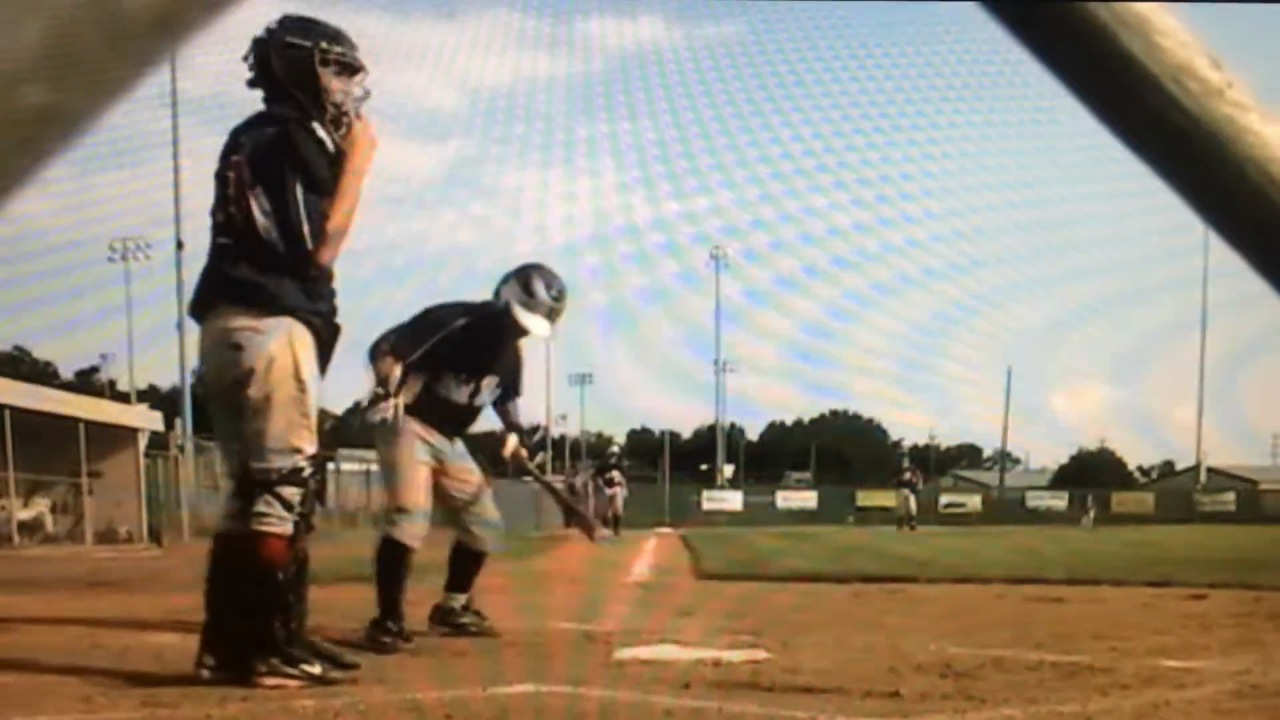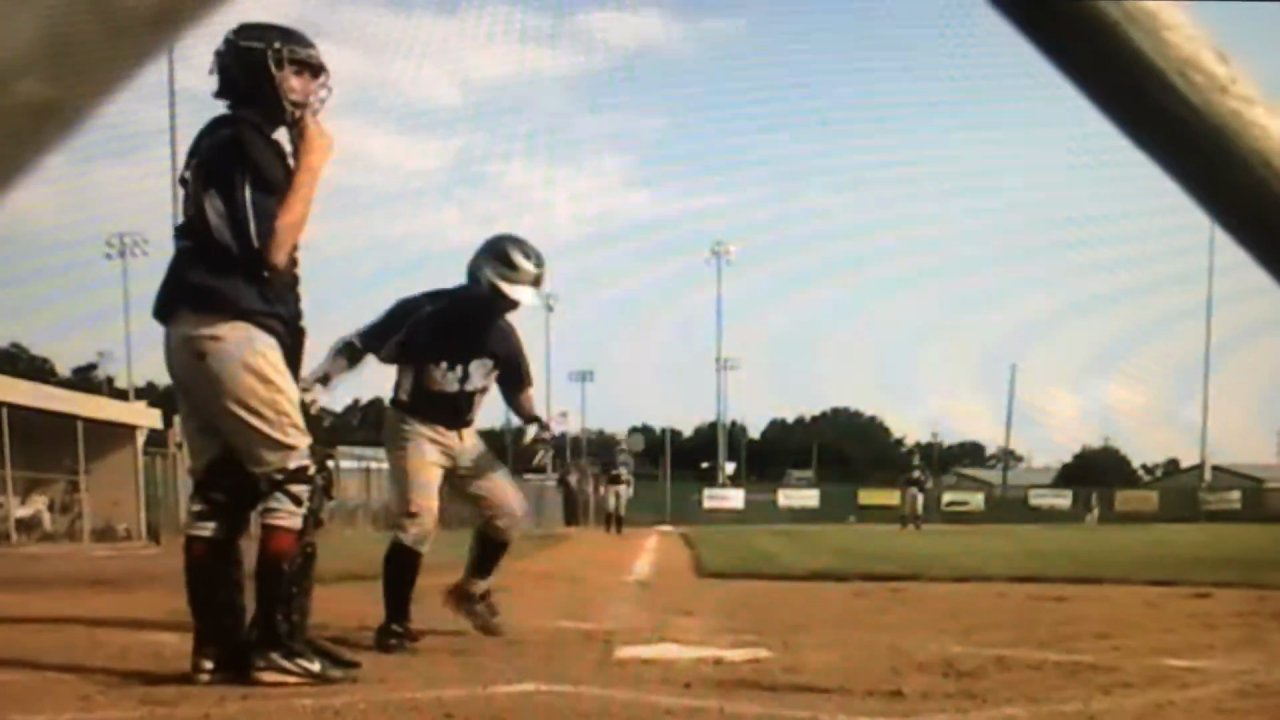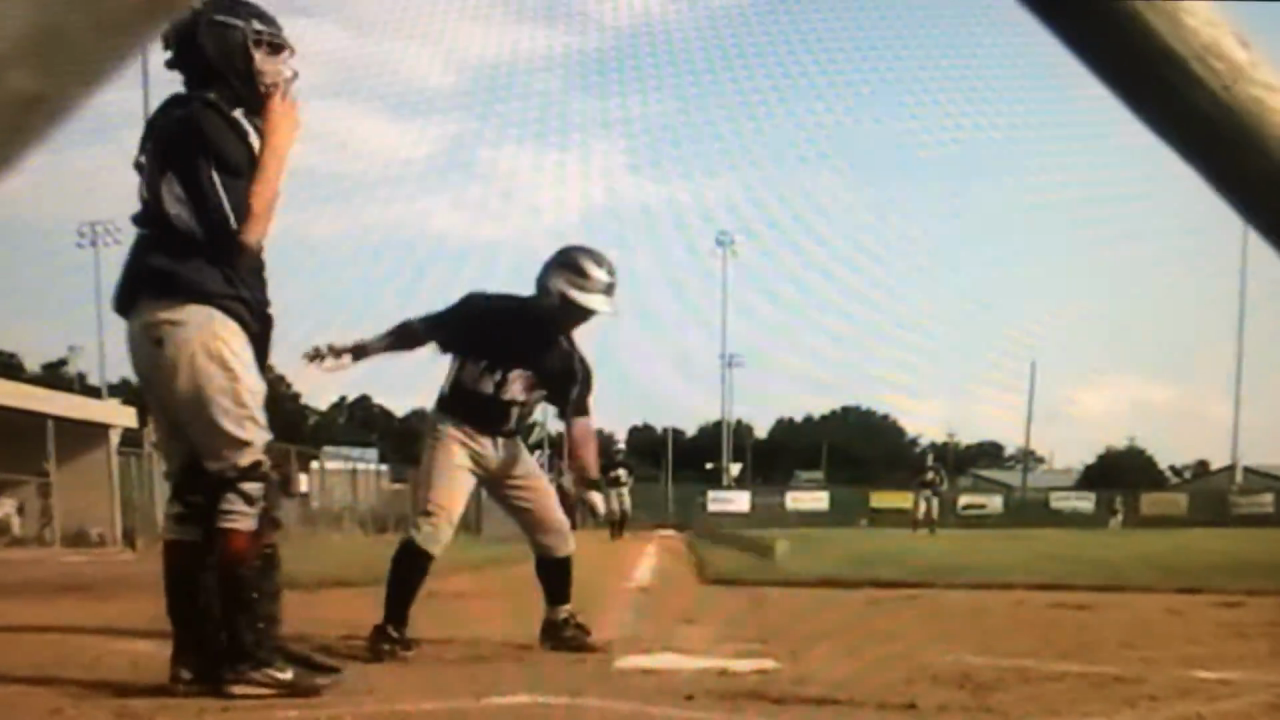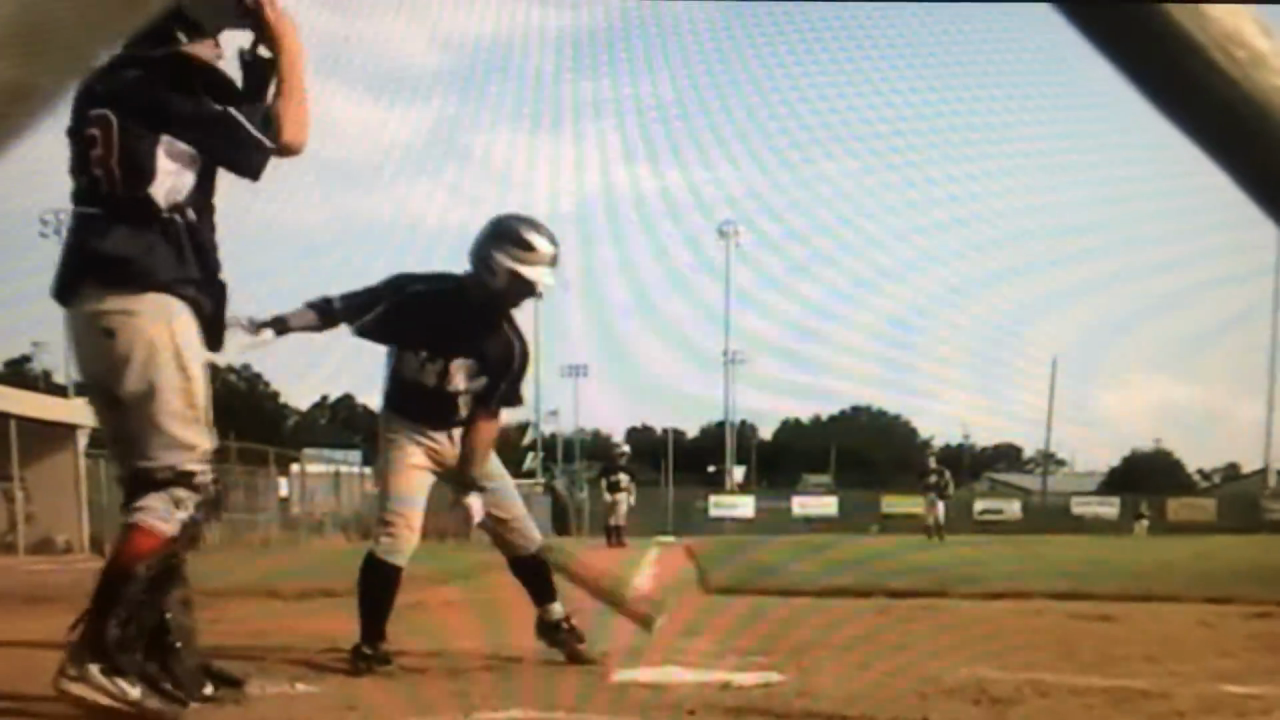
dt=0.5s
person 1, frame 1
left shoulder: (248, 140)
right shoulder: (293, 141)
right elbow: (319, 251)
left wrist: (338, 163)
right wrist: (355, 167)
left hip: (226, 325)
right hip: (272, 325)
left knee: (251, 485)
right knee: (289, 484)
left ankle: (228, 642)
right ankle: (278, 648)
person 1, frame 2
left shoulder: (221, 142)
right shoulder: (244, 142)
right elbow: (273, 251)
left wrist: (299, 165)
right wrist: (310, 165)
left hip: (196, 330)
right hip: (233, 329)
left knee: (219, 489)
right knee: (292, 479)
left ankle: (218, 644)
right ankle: (279, 644)
person 1, frame 3
left shoulder: (179, 121)
right shoulder: (204, 122)
left elbow: (223, 223)
right elbow: (246, 233)
left wrist: (263, 143)
right wrist: (276, 143)
left hip: (162, 319)
right hip: (198, 315)
left knee: (195, 487)
right knee: (248, 476)
left ankle: (200, 653)
right ankle: (249, 654)
person 1, frame 4
left shoulder: (103, 86)
right shoulder: (176, 84)
right elbow: (289, 138)
left wrist: (247, 75)
left hip: (94, 302)
right hip: (149, 302)
left knee: (151, 481)
right knee: (181, 478)
left ankle: (170, 662)
right ankle: (100, 653)
person 2, frame 1
left shoulder: (510, 351)
right shoulder: (449, 322)
left elbow: (505, 395)
right elbow: (385, 348)
left wrist: (517, 431)
right wrist: (386, 390)
left hip: (450, 441)
right hip: (411, 427)
left knee: (484, 523)
right knee: (410, 517)
left ankle: (452, 608)
right ankle: (388, 621)
person 2, frame 2
left shoulder: (503, 335)
right shoulder: (422, 312)
left elbow: (517, 387)
right elbow: (357, 345)
left wrist: (534, 422)
right wrist: (322, 377)
left hip: (463, 435)
right hip: (415, 429)
left knee: (509, 509)
right knee: (417, 520)
left ankle: (472, 589)
right ankle: (395, 623)
person 2, frame 3
left shoulder: (568, 361)
right shoulder: (485, 313)
left elbow: (579, 424)
right elbow: (417, 331)
left wrist: (591, 483)
right wrist: (354, 351)
left hip: (507, 444)
right hip: (455, 432)
left knee: (554, 529)
right knee: (433, 525)
left ankle: (559, 621)
right ankle: (391, 629)
person 2, frame 4
left shoulder: (508, 342)
right shoulder: (415, 296)
left elbow: (486, 417)
right elbow: (337, 309)
left wrist: (473, 483)
right wrist: (279, 325)
left hip: (465, 437)
right hip: (408, 431)
left knee: (518, 527)
right knee: (397, 534)
left ankle: (553, 619)
right ankle: (371, 643)
